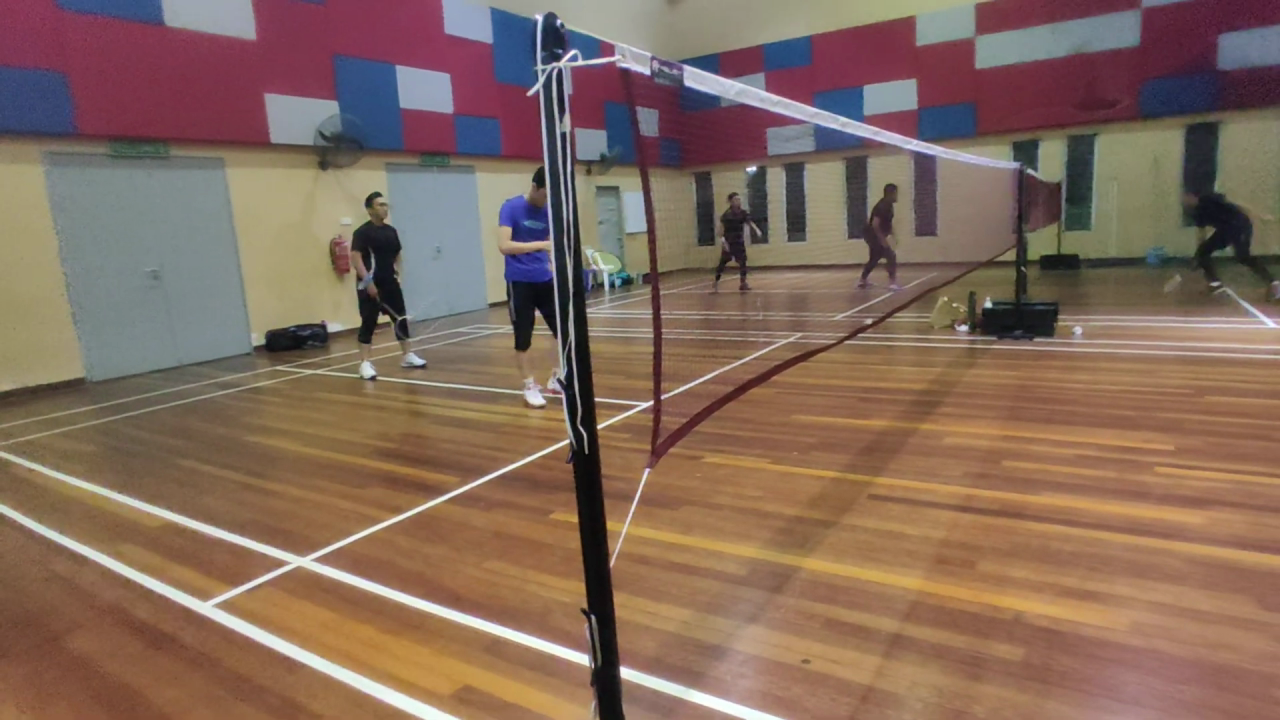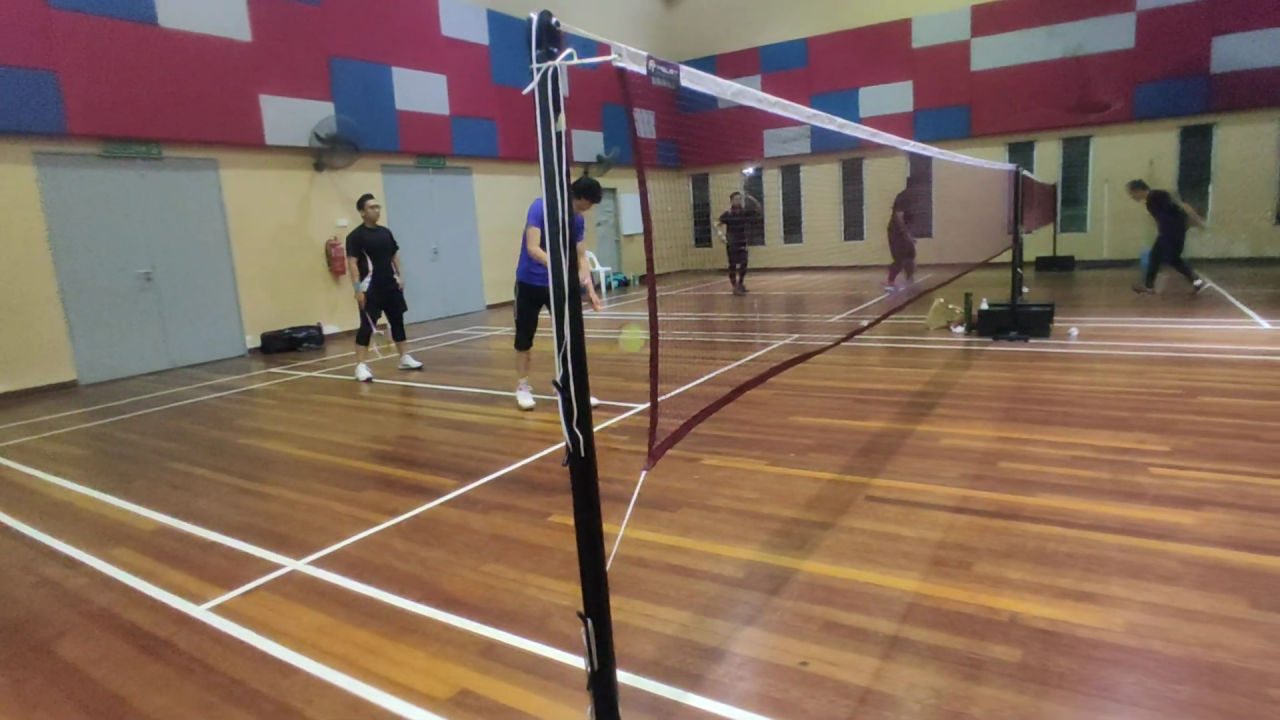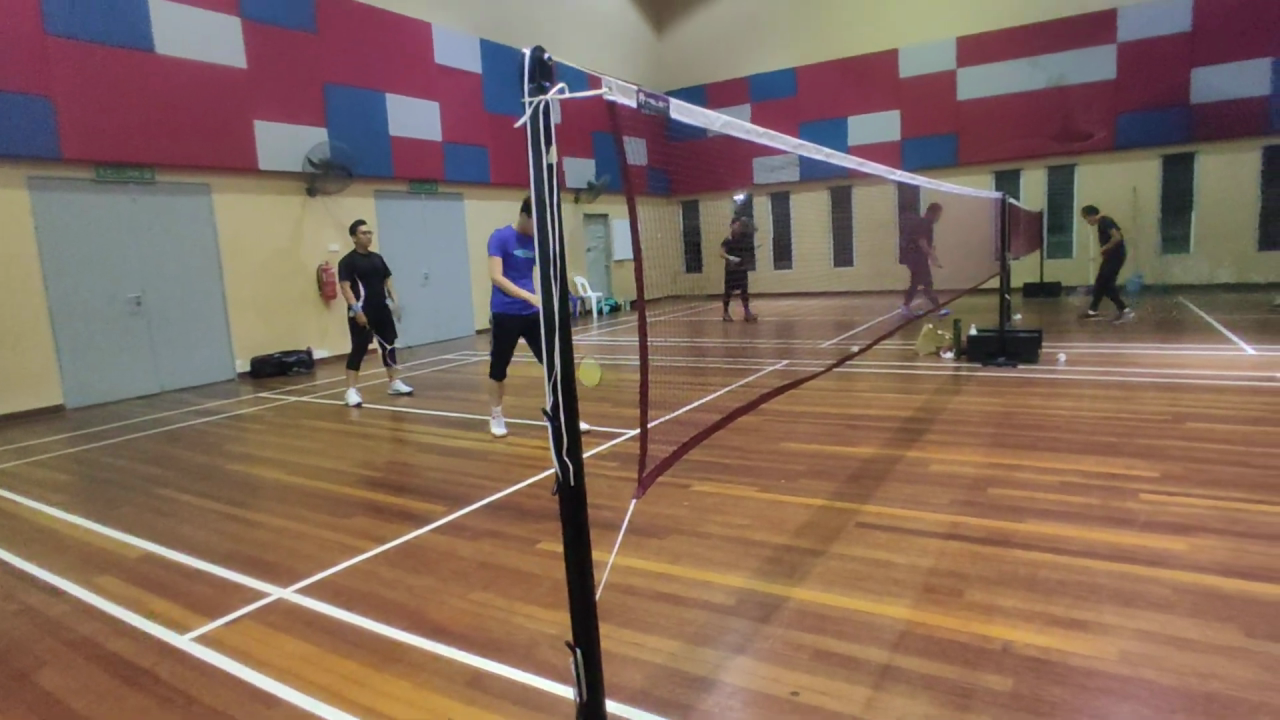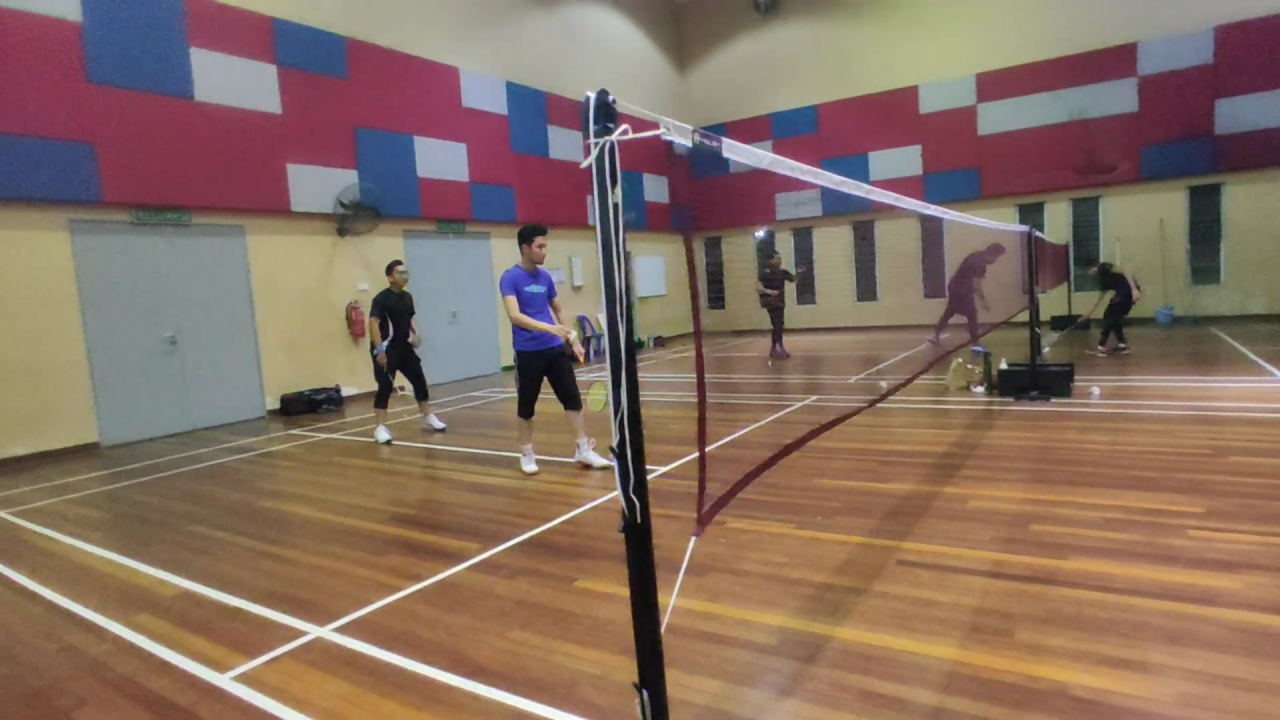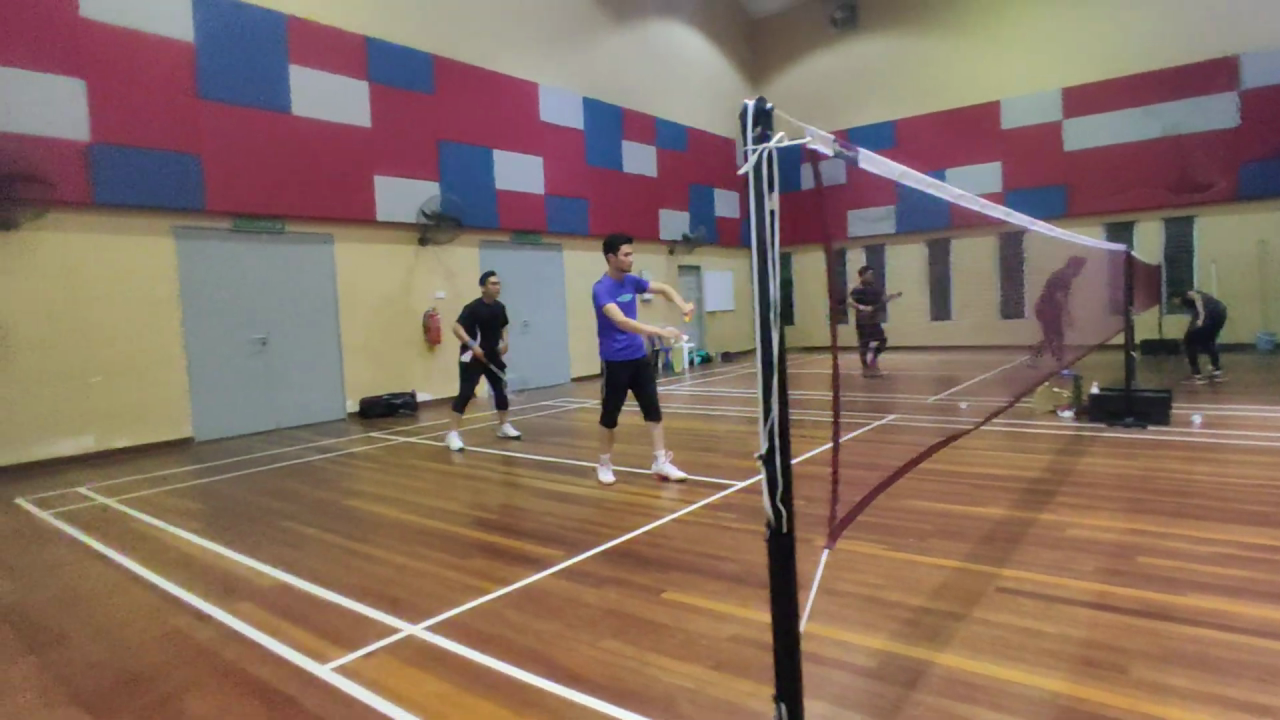
dt=0.5s
person 1, frame 1
left shoulder: (548, 213)
right shoulder: (511, 208)
right elbow: (504, 246)
left wrist: (555, 262)
right wrist: (540, 244)
left hip: (545, 280)
right hip: (520, 281)
right knee: (523, 336)
left ankle: (558, 379)
right ankle: (530, 386)
person 1, frame 2
left shoulder: (577, 220)
right shoulder: (540, 208)
left elbow: (580, 255)
right elbow: (533, 249)
left wrist: (589, 288)
right hip: (529, 283)
right knee: (524, 338)
right ankle: (523, 388)
person 1, frame 3
left shoulder: (536, 242)
right shoulder: (499, 238)
right elbow: (496, 277)
right wrist: (529, 296)
left hip: (532, 313)
right hip: (505, 314)
right knee: (499, 368)
right ankle: (496, 416)
person 1, frame 4
left shoulder: (545, 277)
right shoulder: (510, 278)
right elbow: (514, 316)
left wrist: (573, 340)
right wrist: (550, 328)
left hip: (555, 348)
right hip: (528, 352)
left knee: (573, 398)
right knee: (526, 406)
left ankle: (583, 450)
right ankle: (527, 453)
person 1, frame 5
left shoulder: (631, 281)
right shoulder: (601, 289)
left elbow: (663, 288)
right elbow: (620, 321)
left wrist: (681, 304)
right wrist: (660, 331)
left hip: (639, 357)
right hip: (615, 361)
left knee: (653, 409)
right knee: (609, 415)
left ankle: (661, 462)
right ankle: (604, 464)
person 2, frame 1
left shoulder: (391, 231)
right shoulder: (363, 232)
left elbow: (397, 255)
right elbow: (356, 258)
left wrist: (398, 275)
right wrist: (367, 281)
left hip: (391, 284)
right hip: (371, 286)
left knee: (401, 319)
right knee: (369, 323)
left ankle: (408, 356)
right ankle: (365, 364)
person 2, frame 2
left shoulder: (385, 232)
right shoulder: (356, 236)
left elbow: (394, 255)
right elbow: (352, 263)
left wrist: (399, 276)
right wrist: (357, 288)
left hip: (390, 285)
right hip: (370, 288)
left knee: (397, 320)
right knee: (367, 325)
left ankle: (404, 358)
right ankle: (361, 366)
person 2, frame 3
left shoulder: (377, 258)
right shoulder: (348, 261)
left elbow: (387, 281)
right elbow: (345, 287)
left wrist: (394, 302)
right wrist: (356, 309)
left hip: (382, 310)
right hip: (361, 313)
left knee: (389, 346)
right knee: (359, 350)
left ankle: (394, 383)
right ankle: (351, 391)
person 2, frame 4
left shoulder: (407, 297)
right shoulder: (381, 298)
right elbow: (373, 324)
left wrist: (415, 334)
right wrist: (380, 350)
left hip: (404, 347)
right hip: (386, 350)
left knee: (419, 380)
right knee: (385, 387)
left ankle: (428, 418)
right ankle: (380, 428)
person 2, frame 5
left shoulder: (500, 307)
right shoulder: (473, 308)
left elbow: (503, 327)
right elbow: (456, 328)
left wrist: (504, 342)
right wrist: (472, 344)
left hip: (492, 356)
right hip: (471, 357)
left knee: (500, 390)
right knee: (466, 393)
left ankle: (504, 426)
right ankle: (453, 434)
